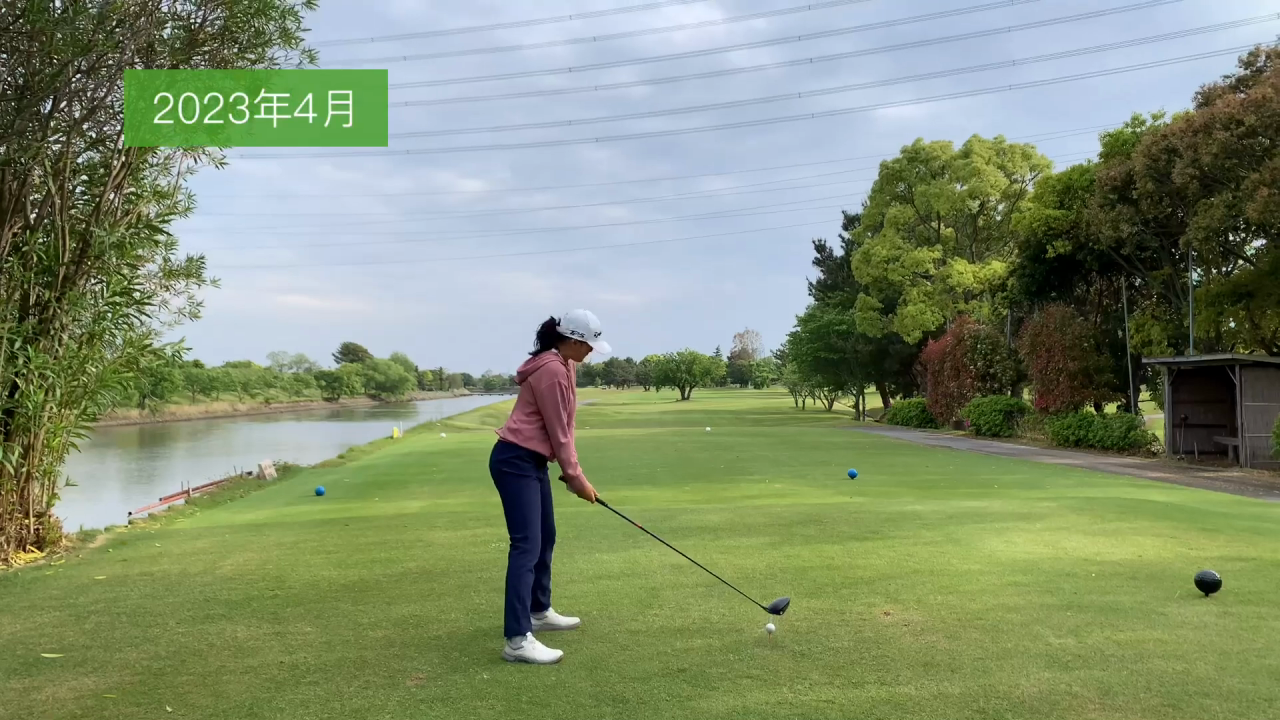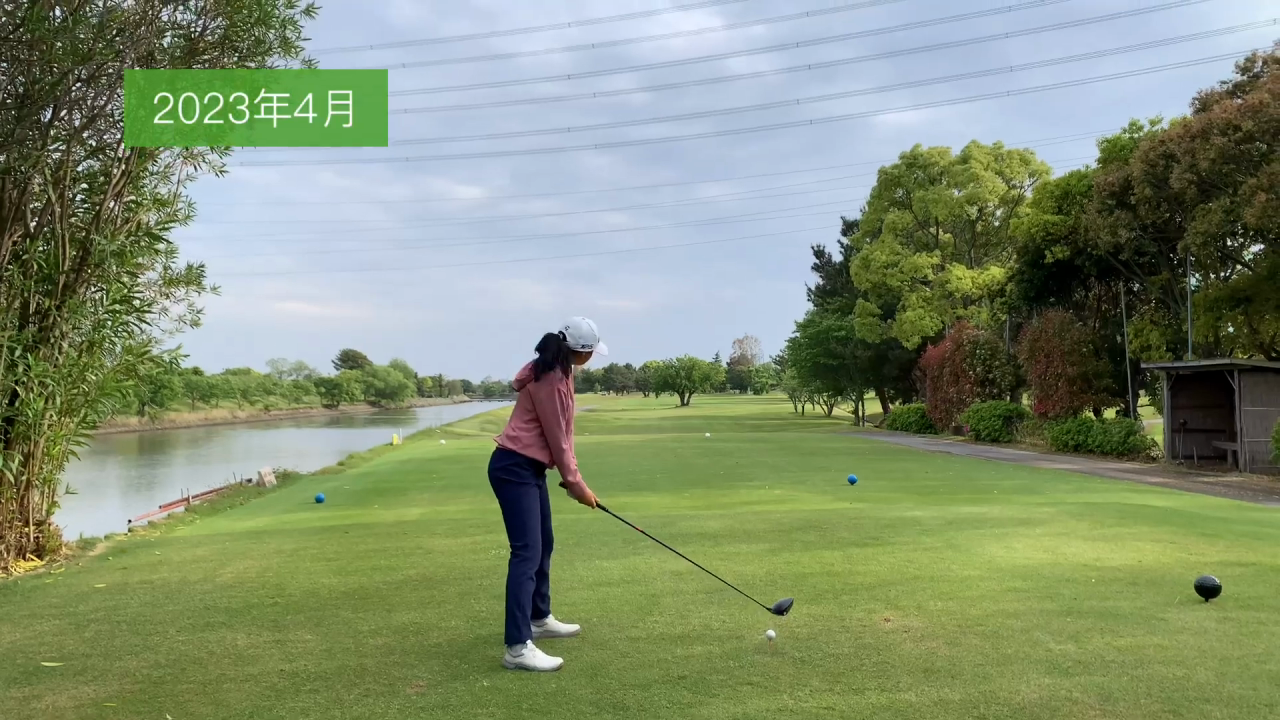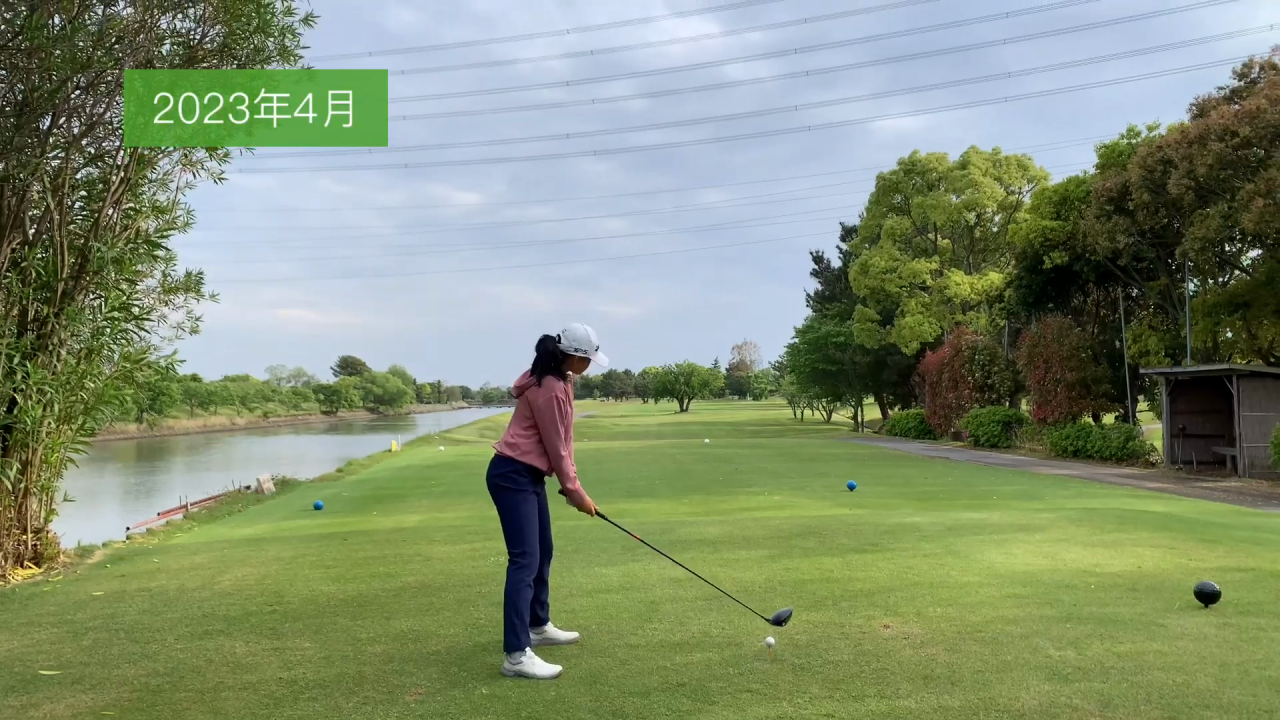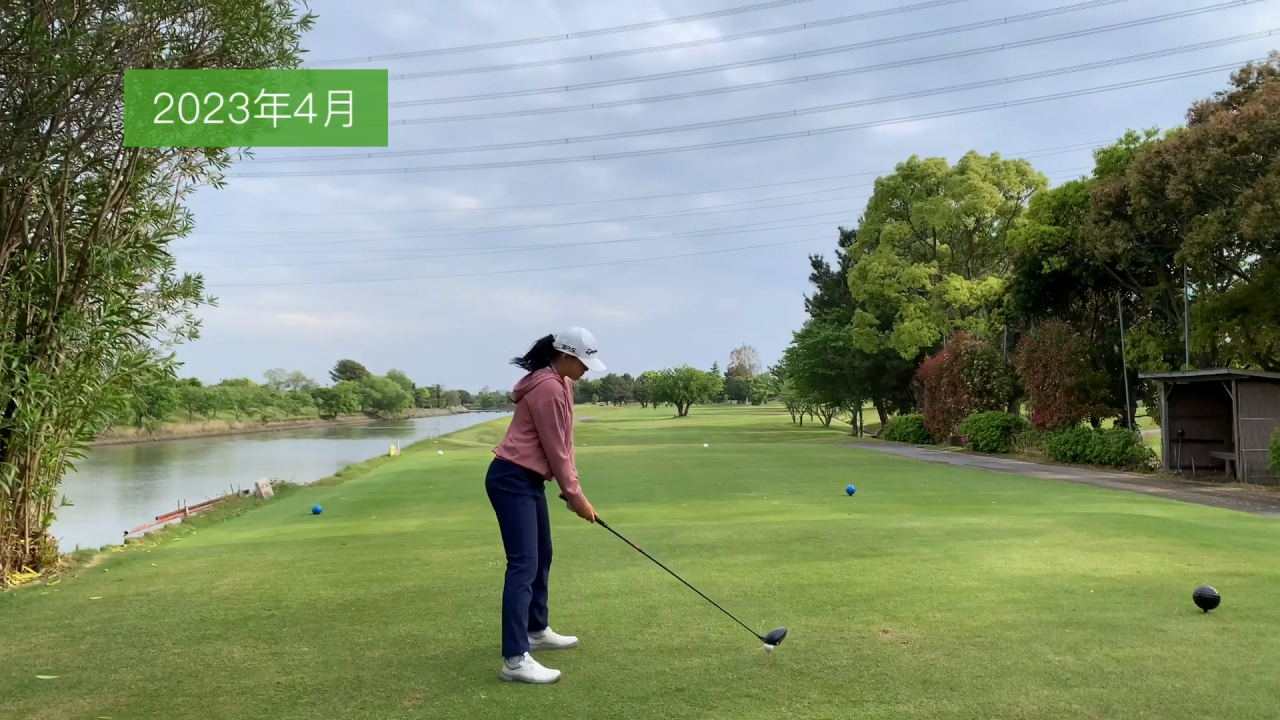
dt=0.3s
person 1, frame 1
left shoulder: (564, 366)
right shoulder: (551, 372)
left elbow: (565, 426)
right elbow: (557, 432)
left wrist: (574, 469)
right wrist: (576, 478)
left hip: (531, 460)
right hip: (515, 460)
left knee: (545, 537)
right knee: (526, 544)
left ankle: (539, 612)
right ankle: (517, 639)
person 1, frame 2
left shoulder: (559, 372)
right shoulder: (551, 381)
left elbow: (563, 433)
right elbow: (557, 439)
left wrist: (573, 475)
right wrist: (577, 484)
left hip: (530, 467)
right hip: (514, 468)
left knee: (543, 545)
right knee: (527, 552)
left ankle: (539, 619)
right ankle: (518, 648)
person 1, frame 3
left shoulder: (560, 379)
right shoulder: (549, 387)
left elbow: (563, 439)
right elbow: (555, 446)
left wrist: (573, 482)
right wrist: (575, 492)
left hip: (529, 475)
right hip: (512, 475)
left knee: (542, 551)
right knee: (524, 559)
left ankle: (538, 626)
right ankle: (516, 655)
person 1, frame 4
left shoulder: (560, 383)
right shoulder: (548, 389)
left elbow: (564, 444)
right elbow: (555, 451)
left wrist: (574, 487)
right wrist: (576, 497)
left hip: (529, 479)
right hip: (512, 479)
left knee: (542, 556)
right knee: (523, 564)
left ankle: (537, 631)
right ankle: (515, 660)
